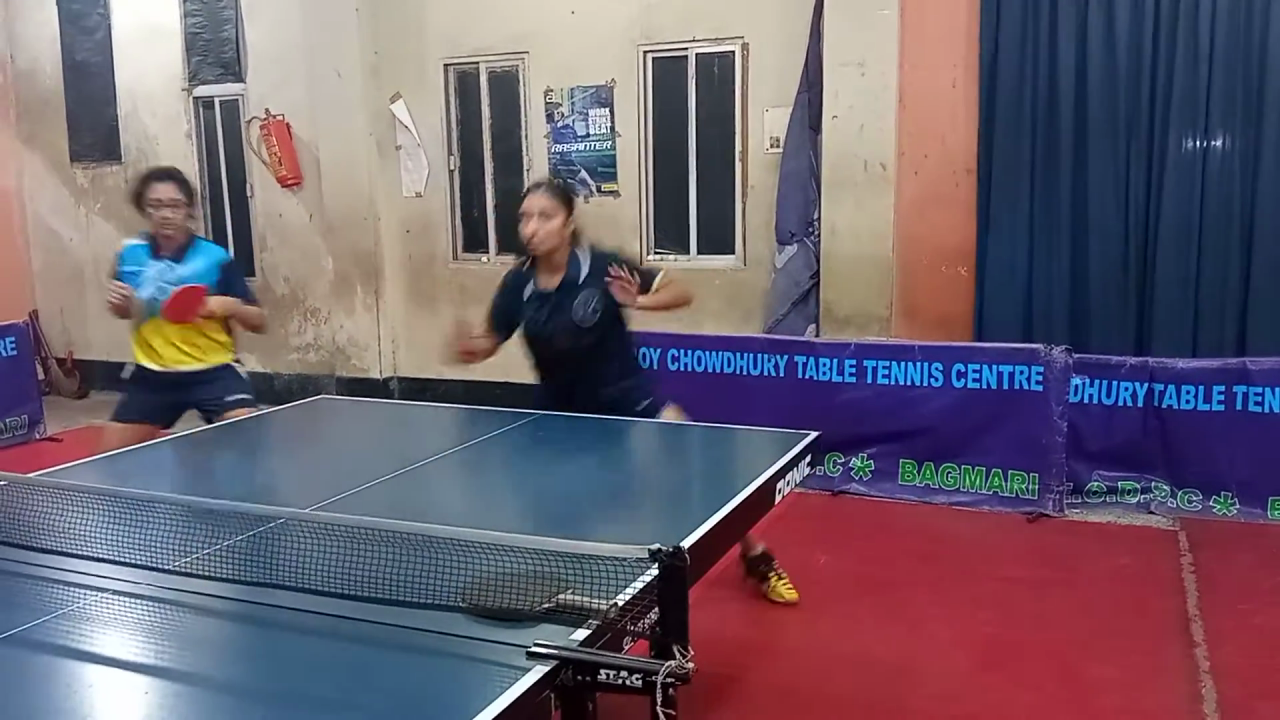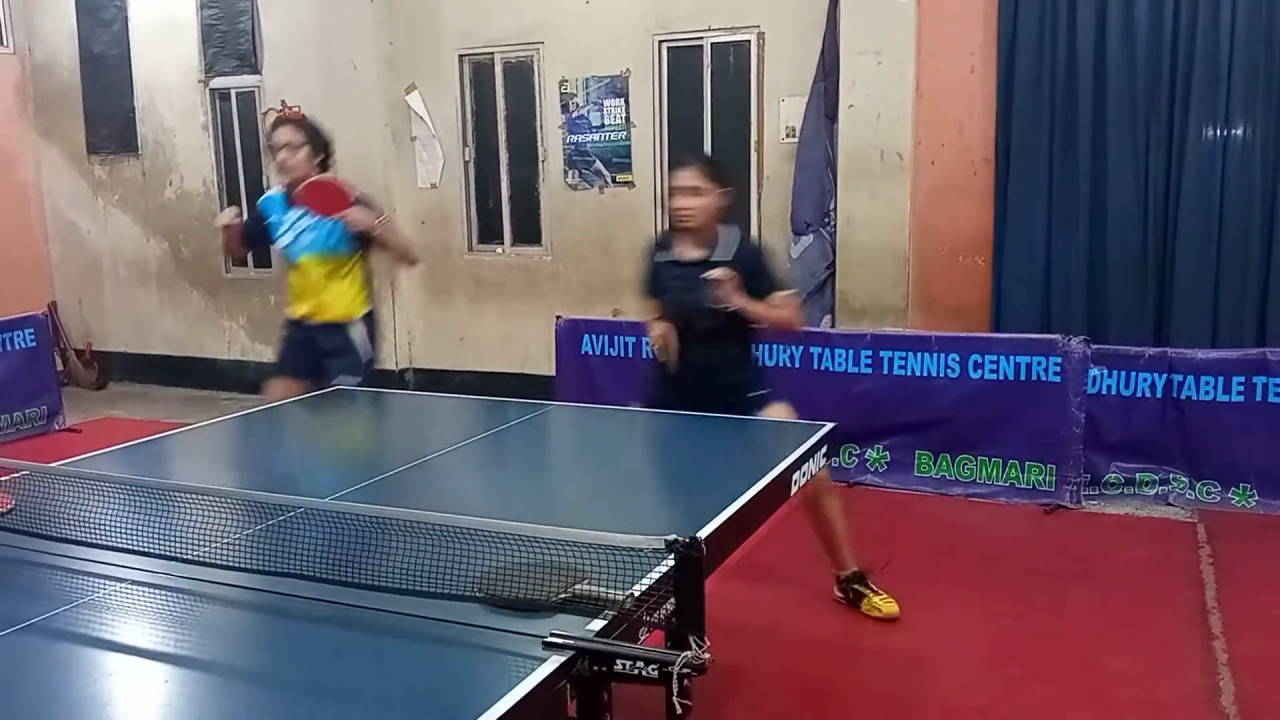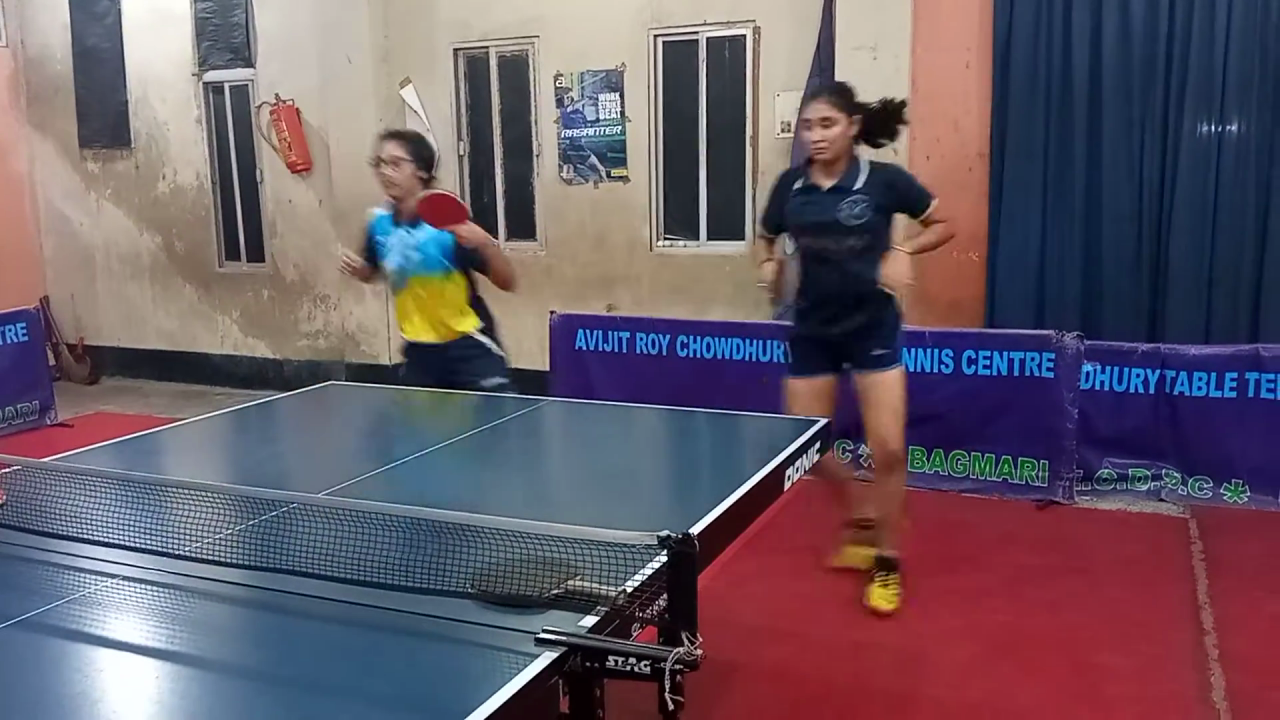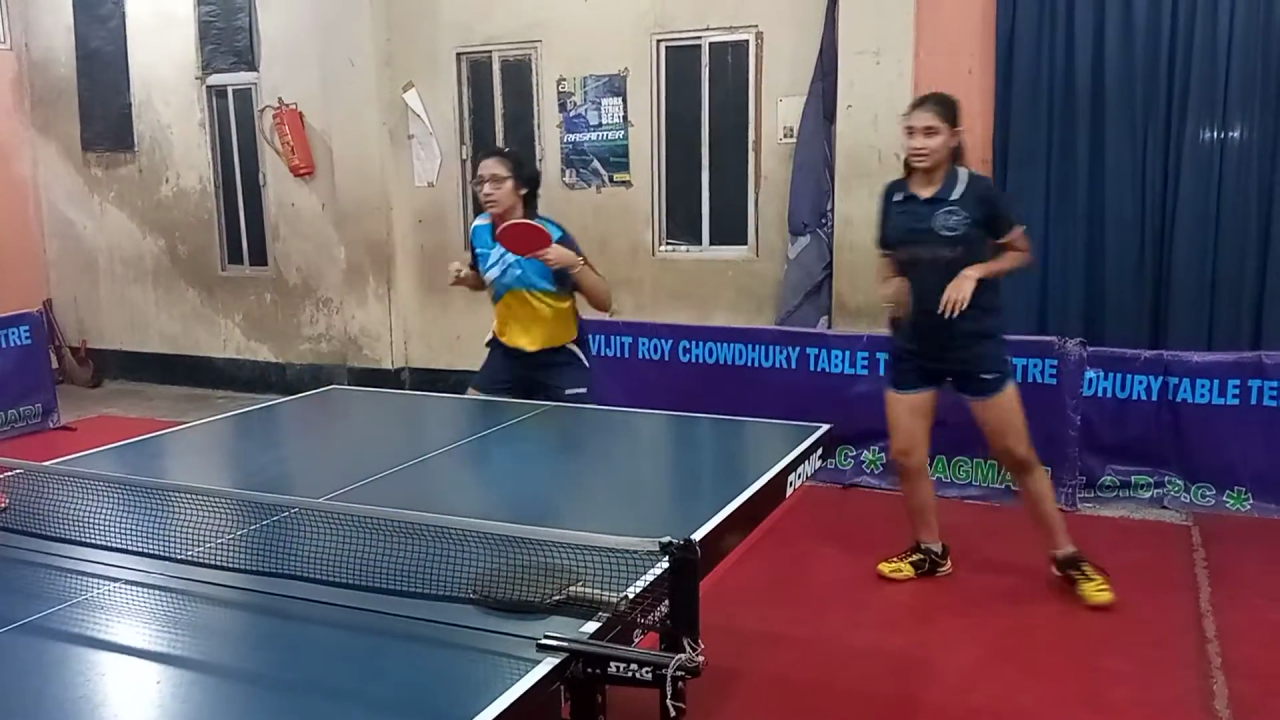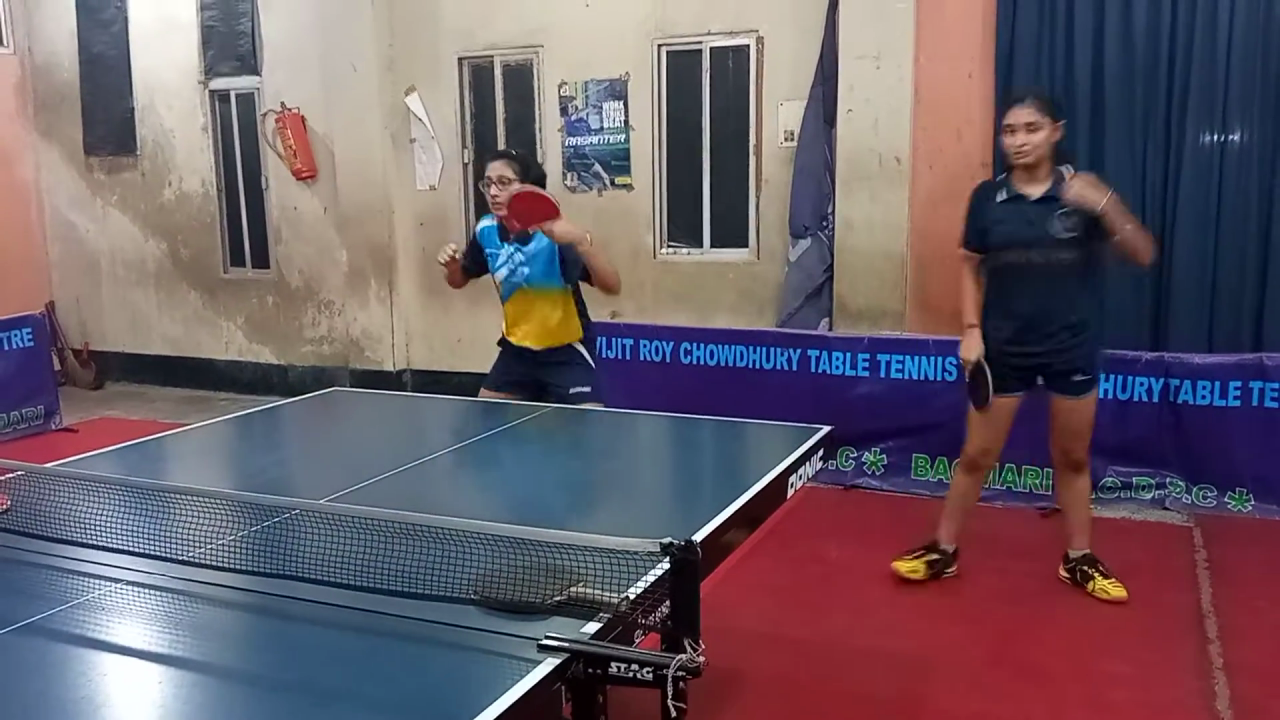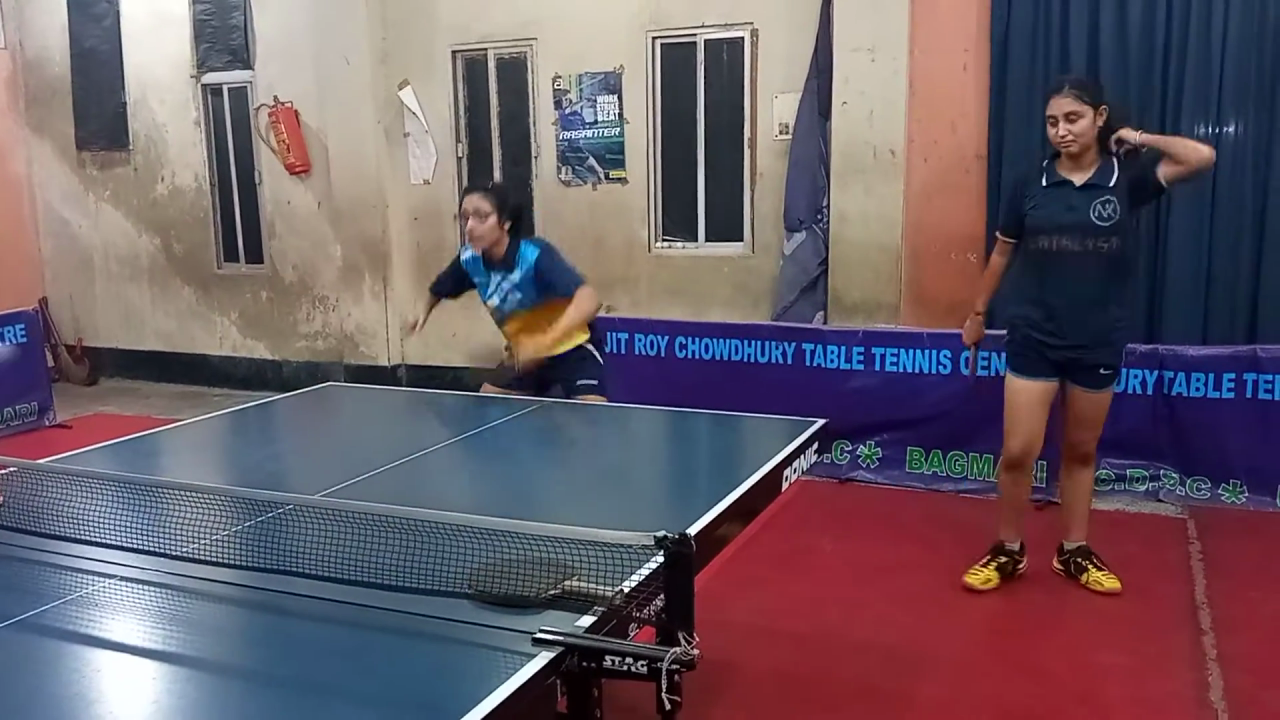
dt=0.3s
person 1, frame 1
left shoulder: (603, 266)
right shoulder: (516, 286)
left elbow: (681, 295)
right elbow: (481, 347)
left wrist: (642, 302)
right wrist: (465, 344)
left hip: (628, 396)
right hip: (563, 410)
left ankle: (757, 559)
person 1, frame 2
left shoulder: (747, 253)
right shoulder: (662, 253)
left elbow: (787, 320)
left wrist: (738, 302)
right wrist: (657, 328)
left hip: (743, 386)
right hip: (680, 387)
left knee: (815, 478)
left ankle: (849, 577)
person 1, frame 3
left shoulder: (885, 180)
right shoulder: (789, 186)
left elbow: (942, 225)
right elbow: (766, 239)
left wrist: (903, 251)
right wrist: (770, 263)
left hip: (871, 328)
right hip: (811, 330)
left knee: (888, 448)
left ankle: (885, 560)
right ankle: (862, 525)
person 1, frame 4
left shoulder: (980, 192)
right shoulder: (894, 197)
left elbow: (1016, 250)
left wrist: (973, 273)
right wrist: (892, 285)
left hip: (977, 345)
right hip: (913, 346)
left knee: (1019, 457)
right knee: (906, 456)
left ankle: (1066, 556)
right ankle: (931, 550)
person 1, frame 5
left shoulder: (1081, 192)
right shoulder: (987, 197)
left elbow: (1143, 254)
right elbow: (970, 268)
left wrist: (1105, 205)
right wrist: (971, 329)
left hip: (1072, 347)
right hip: (1004, 347)
left knee: (1073, 458)
right knee: (976, 455)
left ankle: (1079, 559)
right ankle: (943, 549)
person 1, frame 6
left shoulder: (1129, 176)
right shoulder: (1030, 183)
left elbow: (1202, 156)
right elbow: (1002, 254)
left wrist: (1140, 139)
right wrist: (977, 314)
left hip: (1098, 342)
right hip: (1033, 338)
left knee: (1080, 451)
right knee: (1018, 452)
left ankle: (1073, 551)
right ankle: (1008, 549)
person 2, frame 1
left shoulder: (215, 260)
right shoulder: (130, 254)
left elbow: (258, 321)
right elbow: (125, 311)
left wrist: (229, 306)
right wrist: (118, 303)
left hip: (212, 371)
right hip: (153, 375)
person 2, frame 2
right shoulder: (270, 205)
left elbow: (409, 257)
right elbow: (238, 252)
left wrist: (375, 224)
right wrist: (229, 229)
left hip: (346, 327)
right hip: (301, 327)
person 2, frame 3
left shoulder: (450, 222)
right shoulder: (379, 222)
left elbow: (508, 283)
right elbow: (371, 272)
left wrist: (485, 243)
right wrist: (355, 266)
left hip: (468, 344)
right hip: (420, 348)
person 2, frame 4
left shoulder: (552, 238)
right shoulder: (480, 230)
left elbow: (604, 302)
left wrist: (573, 263)
right wrist: (465, 278)
left hip: (558, 353)
right hip: (506, 350)
person 2, frame 5
left shoulder: (554, 235)
right shoulder: (485, 231)
left elbow: (612, 286)
right elbow: (459, 281)
left wrist: (580, 240)
right wrist: (451, 265)
left hip: (564, 352)
right hip: (516, 348)
person 2, frame 6
left shoulder: (536, 256)
right shoulder: (469, 261)
left elbow: (589, 300)
right elbow: (436, 293)
left wrist: (543, 342)
right wrist: (420, 313)
left hip: (572, 354)
right hip: (526, 358)
